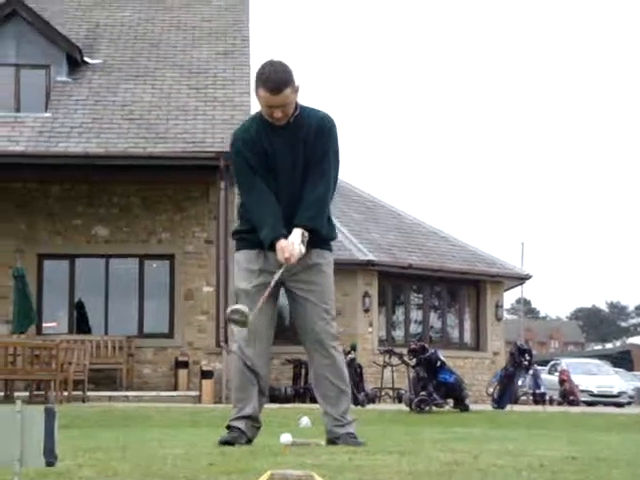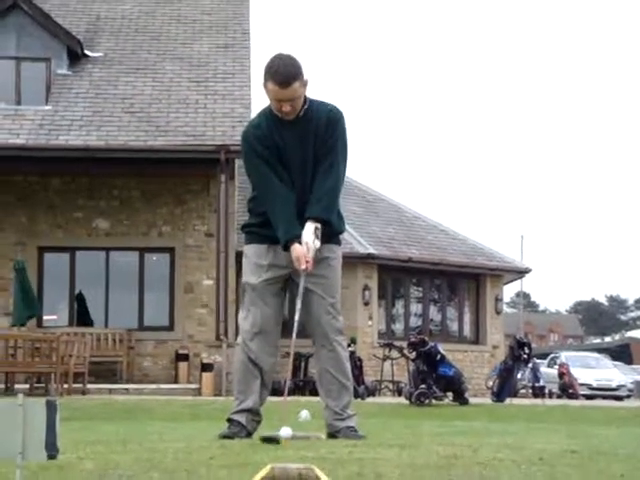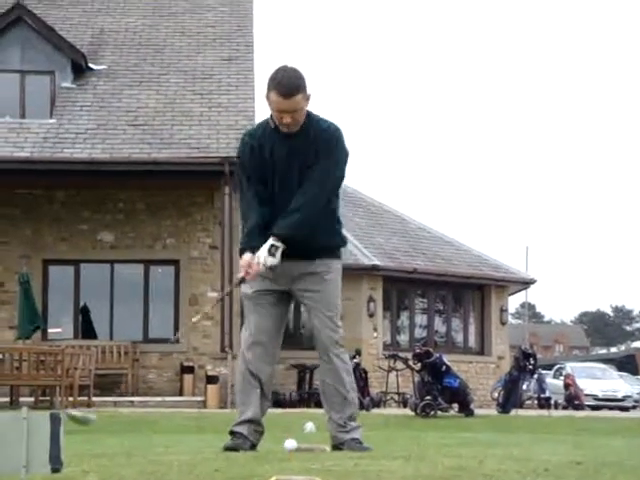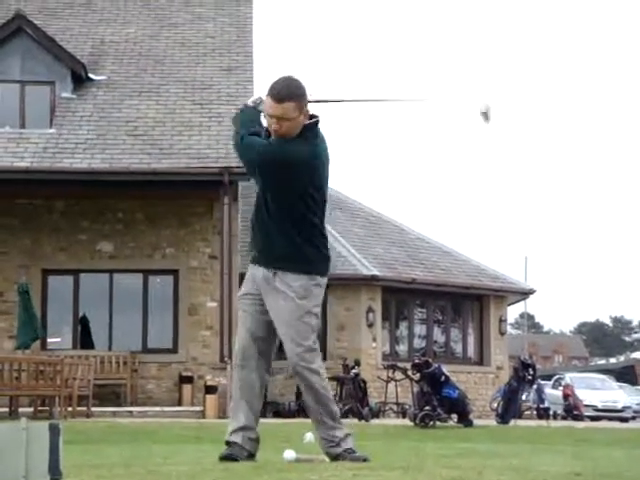
dt=0.7s
person 1, frame 1
left shoulder: (321, 126)
right shoulder: (245, 138)
left elbow: (321, 185)
right elbow: (256, 195)
left wrist: (301, 233)
right wrist: (277, 239)
left hip: (311, 246)
right hip: (257, 247)
left knee: (323, 338)
right knee: (249, 338)
left ankle: (340, 426)
right ankle: (244, 422)
person 1, frame 2
left shoulder: (330, 119)
right shoulder: (256, 133)
left elbow: (330, 179)
right elbow: (272, 191)
left wrist: (313, 227)
right wrist: (292, 240)
left hip: (321, 240)
right hip: (267, 241)
left knee: (329, 332)
right knee: (255, 331)
left ankle: (341, 419)
right ankle: (244, 416)
person 1, frame 3
left shoulder: (327, 138)
right shoulder: (253, 142)
left elbow: (312, 200)
right elbow: (252, 202)
left wrist: (274, 244)
right wrist: (250, 249)
left hip: (318, 258)
right hip: (266, 257)
left knee: (330, 344)
right knee: (255, 344)
left ankle: (347, 431)
right ankle: (247, 429)
person 1, frame 4
left shoulder: (292, 155)
right shoulder: (308, 140)
left elbow: (245, 140)
left wrist: (248, 110)
right wrist: (260, 111)
left hip: (297, 273)
right hip: (264, 267)
left knee: (302, 357)
right knee: (247, 353)
left ankle: (338, 442)
right ankle: (242, 440)
